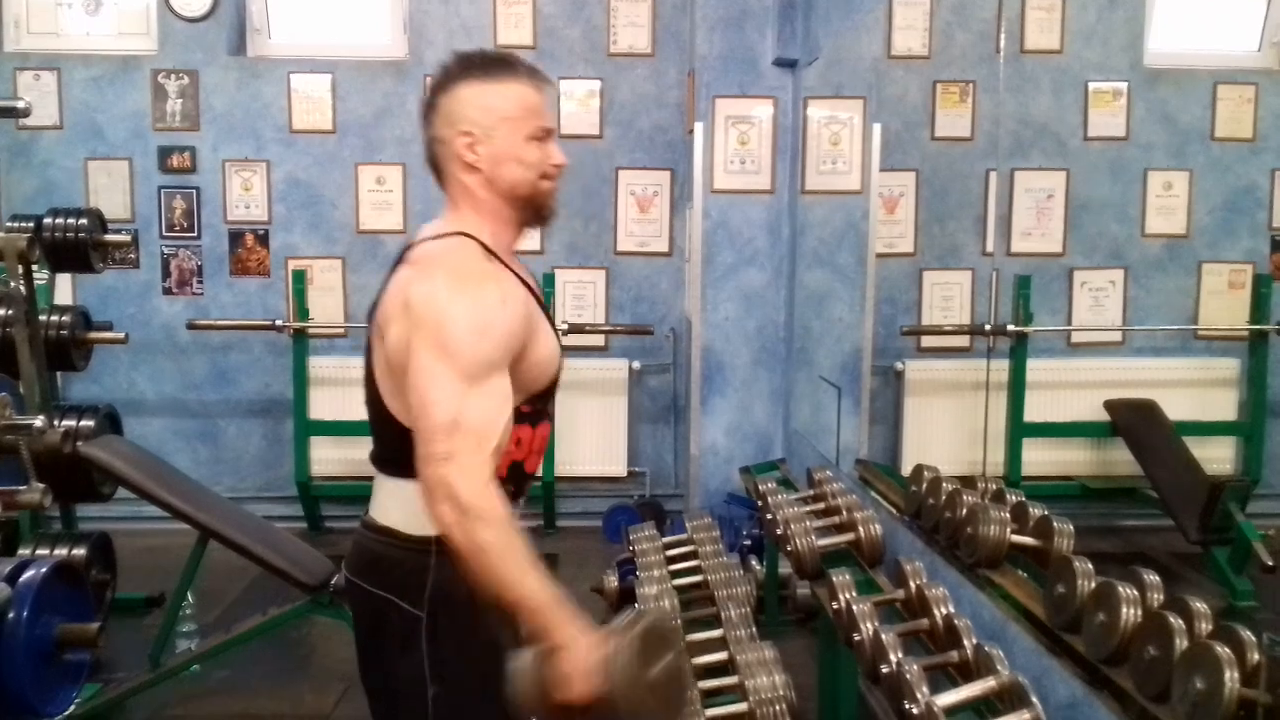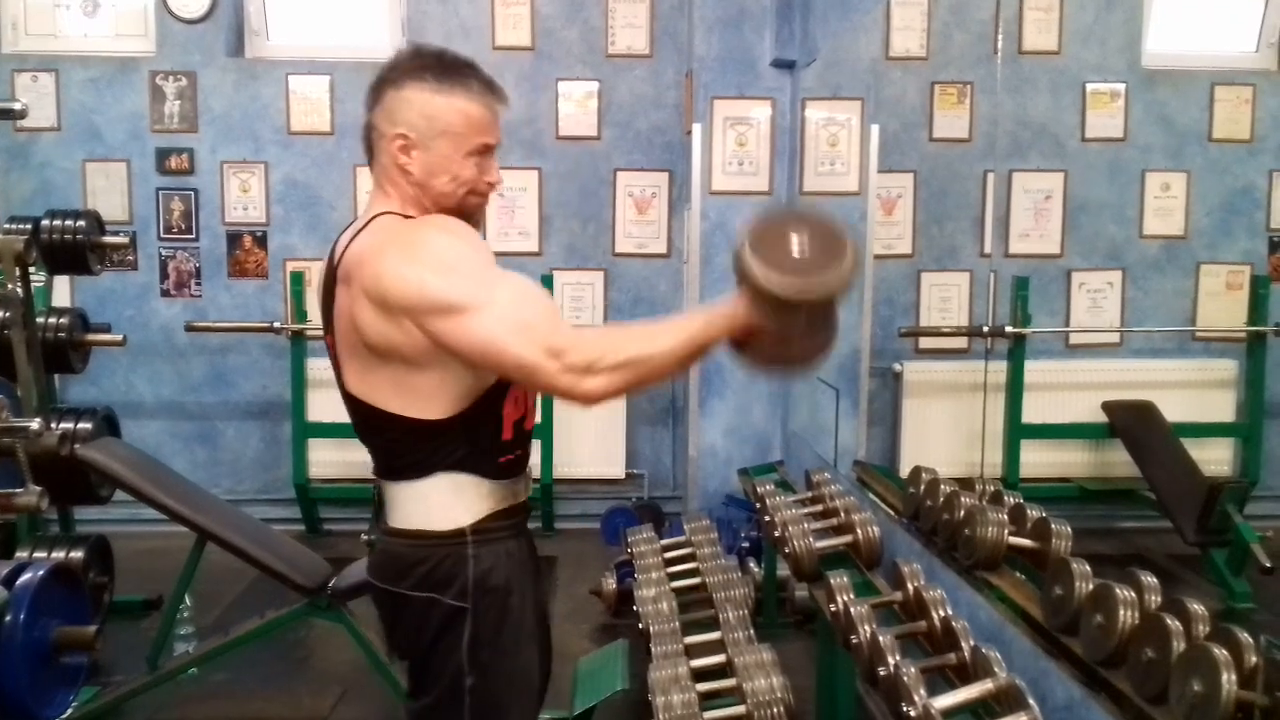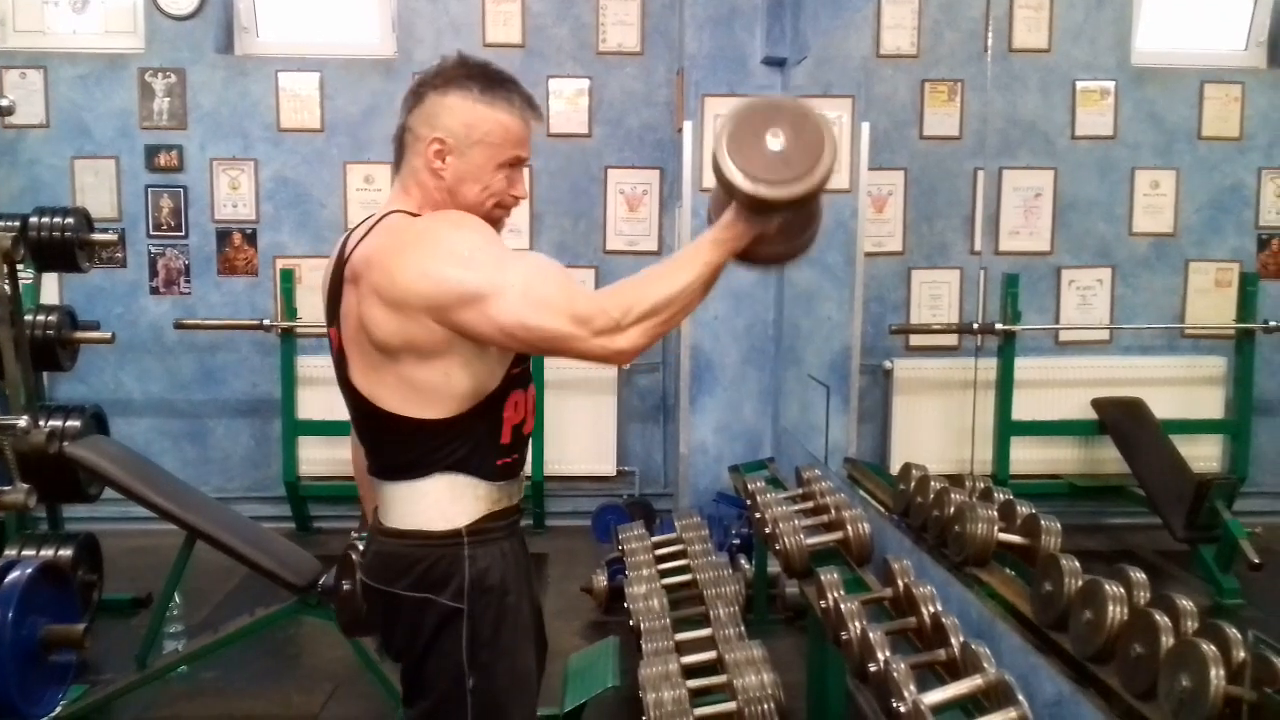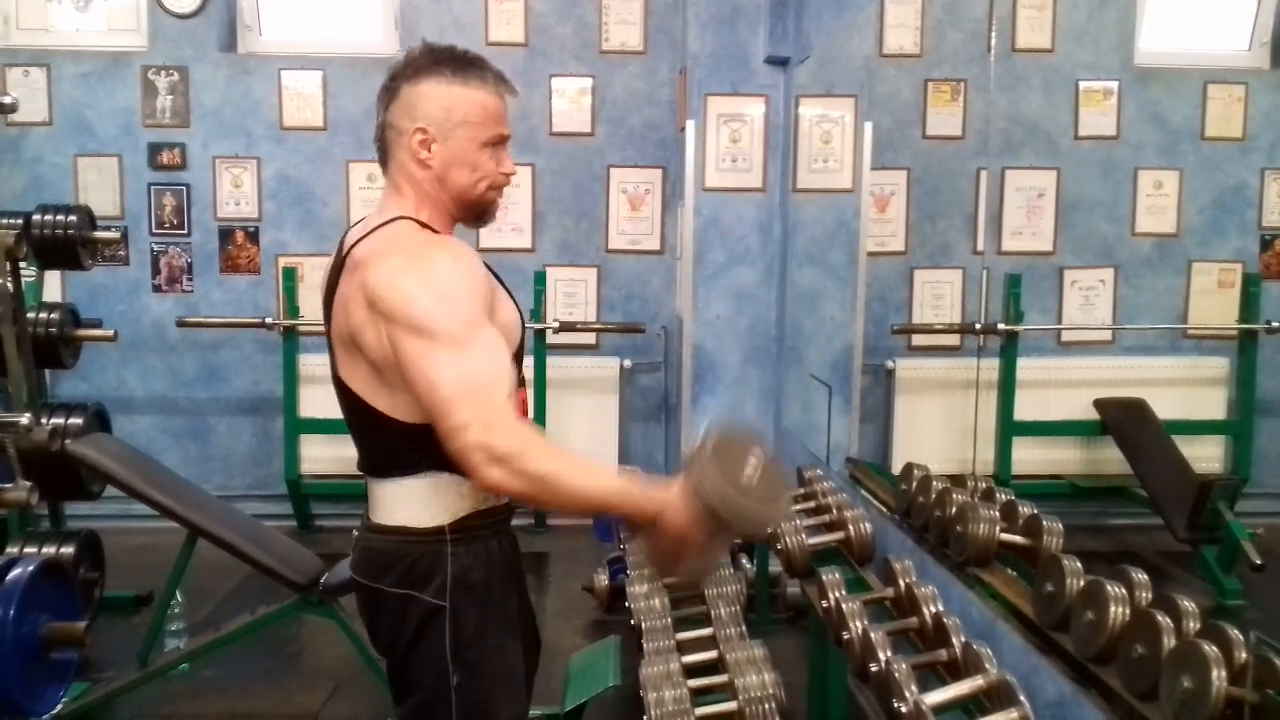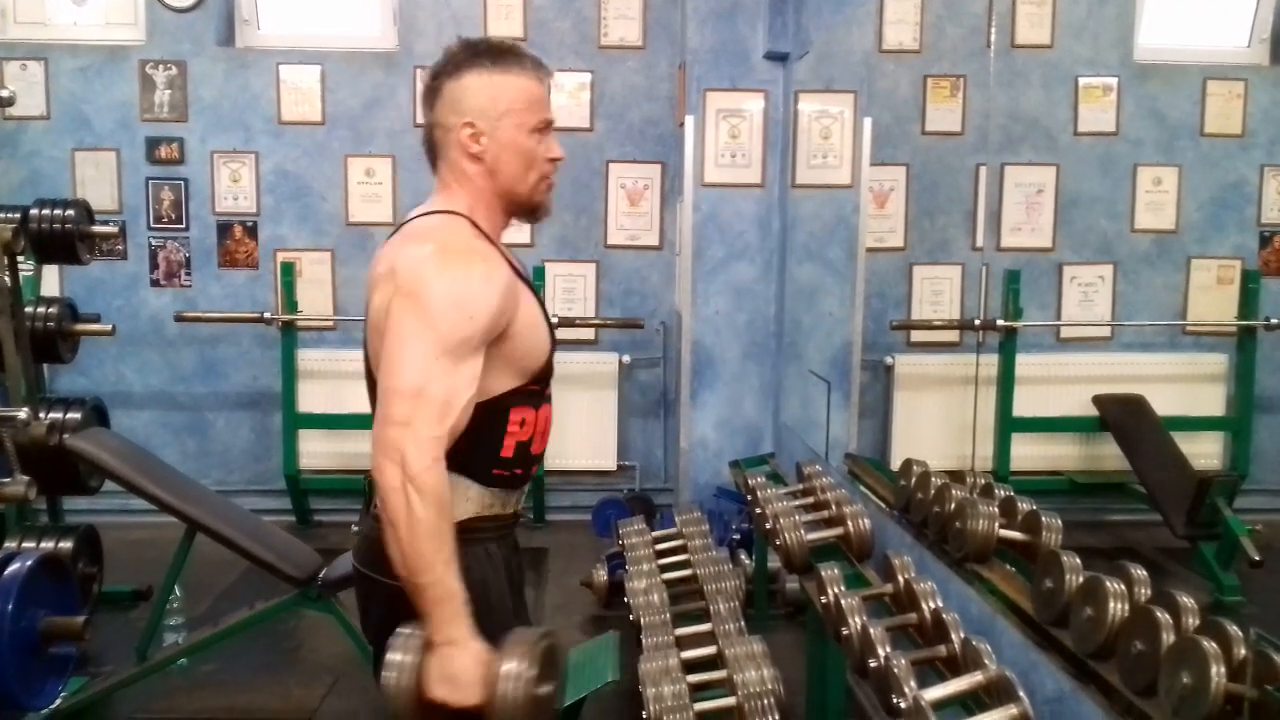
dt=0.4s
person 1, frame 1
left shoulder: (464, 260)
right shoulder: (463, 286)
right elbow: (461, 492)
right wrist: (564, 633)
left hip: (448, 558)
right hip: (426, 573)
person 1, frame 2
left shoulder: (377, 248)
right shoulder: (416, 254)
right elbow: (576, 362)
right wrist: (733, 317)
left hip: (447, 550)
right hip: (462, 563)
person 1, frame 3
left shoulder: (375, 250)
right shoulder: (432, 252)
right elbow: (606, 328)
left wrist: (385, 542)
right wrist: (733, 231)
left hip: (426, 549)
right hip: (456, 565)
person 1, frame 4
left shoulder: (386, 250)
right shoulder: (418, 265)
right elbow: (497, 452)
right wrist: (655, 502)
left hip: (441, 551)
right hip: (442, 565)
person 1, frame 5
left shoulder: (451, 246)
right shoulder: (451, 264)
right elbow: (407, 462)
right wrist: (452, 633)
left hip: (463, 550)
right hip: (440, 565)
